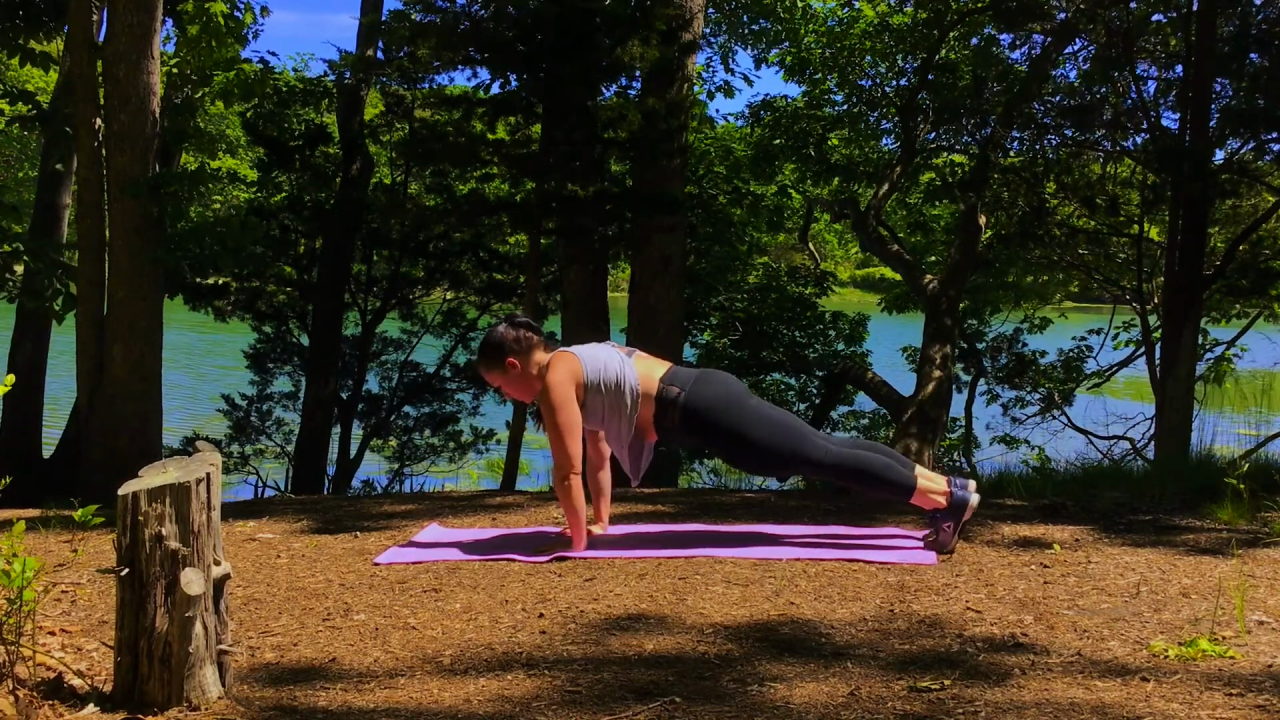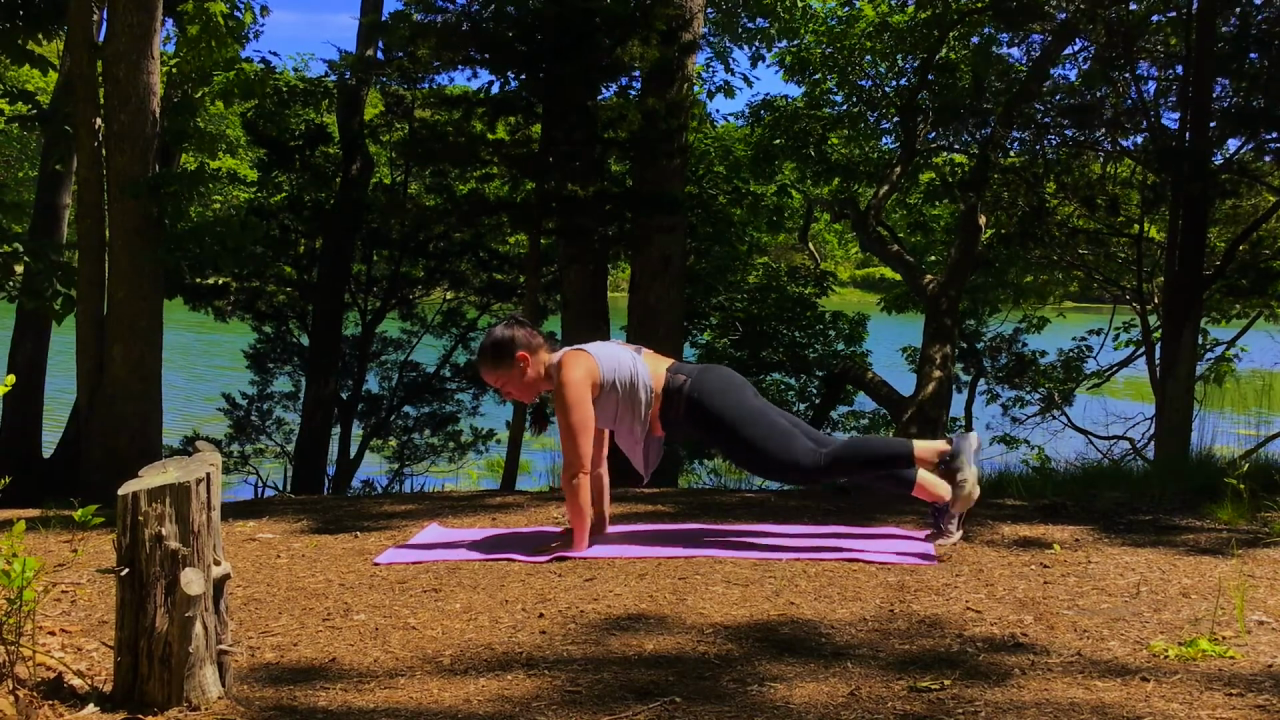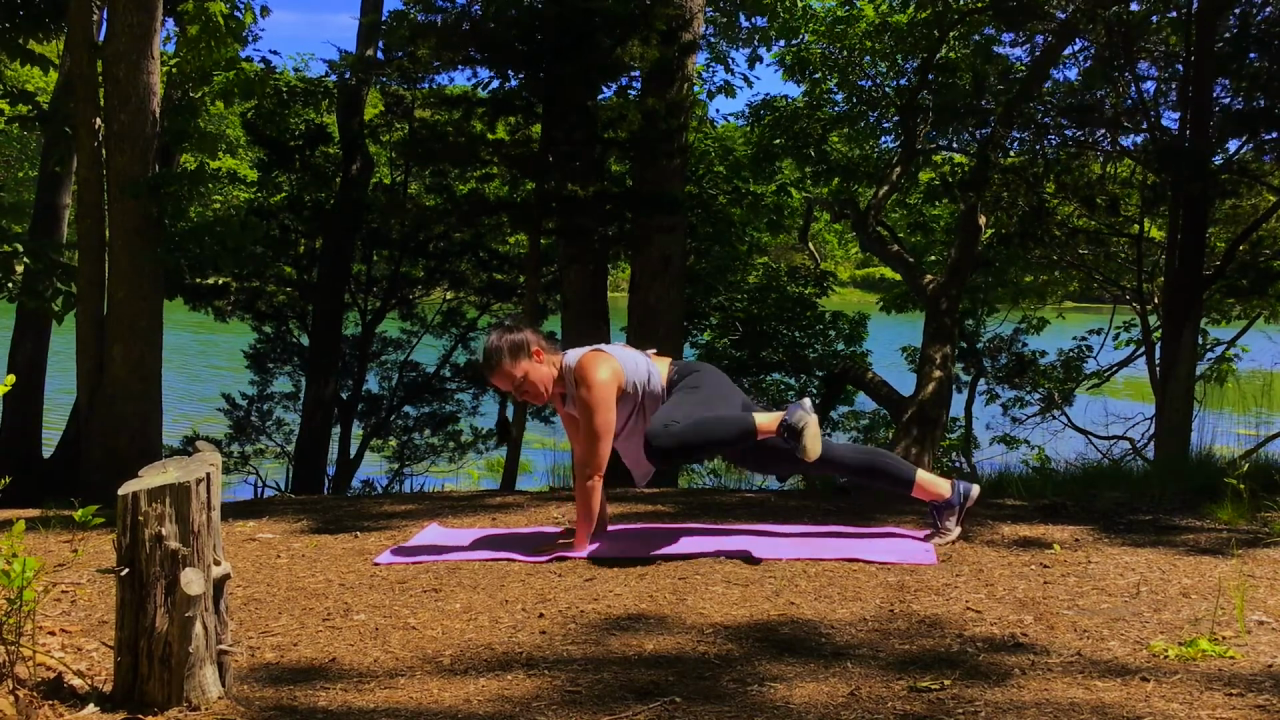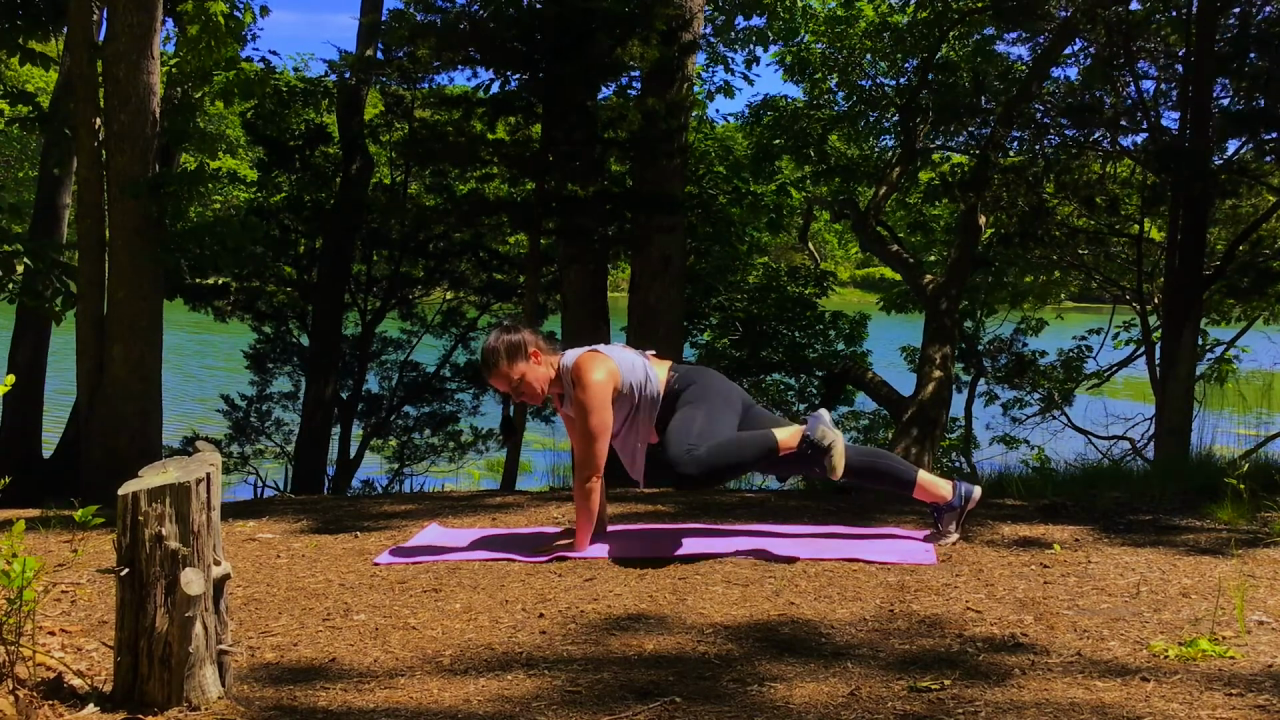
dt=0.3s
person 1, frame 1
left shoulder: (553, 377)
right shoulder: (576, 365)
left elbow: (568, 472)
right elbow: (599, 455)
left wrist: (579, 540)
right wrist: (601, 522)
left hip: (703, 411)
right hip: (709, 391)
left knee: (822, 459)
right knee: (828, 447)
left ankle: (947, 499)
right ankle: (947, 484)
person 1, frame 2
left shoulder: (568, 374)
right shoulder: (573, 368)
left elbow: (577, 469)
right elbow: (596, 458)
left wrist: (579, 541)
right wrist: (599, 521)
left hip: (710, 398)
right hip: (710, 395)
left knee: (812, 463)
right knee: (820, 452)
left ankle: (946, 450)
right ankle: (944, 494)
person 1, frame 3
left shoulder: (592, 375)
right shoulder: (560, 387)
left elbow: (592, 470)
right elbow: (584, 458)
left wrist: (580, 541)
right wrist: (598, 521)
left hip: (700, 386)
right hip: (703, 401)
left knee: (660, 442)
right knee: (823, 456)
left ankle: (778, 421)
right ankle: (948, 493)
person 1, frame 4
left shoulder: (586, 374)
right shoulder: (560, 390)
left elbow: (591, 471)
right elbow: (585, 460)
left wrist: (581, 540)
right wrist: (597, 522)
left hip: (702, 393)
right hip: (702, 403)
left knee: (683, 467)
right knee: (824, 461)
left ankle: (802, 433)
right ankle: (950, 493)
